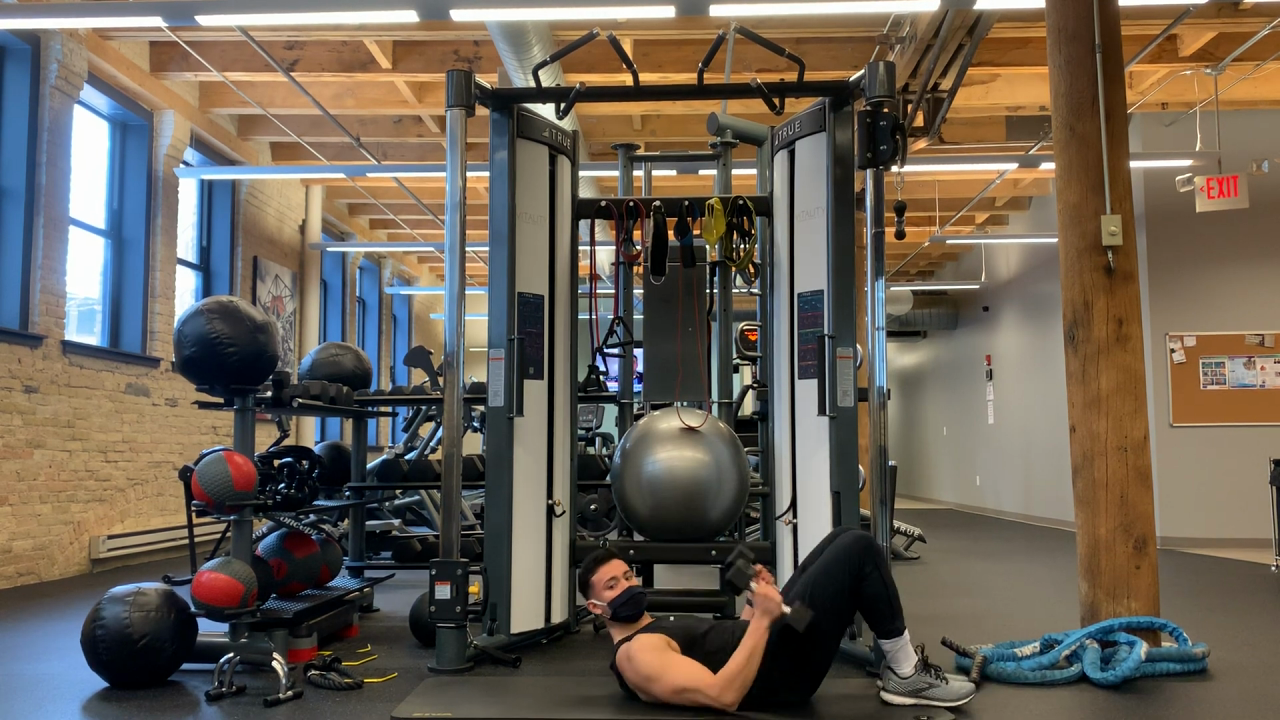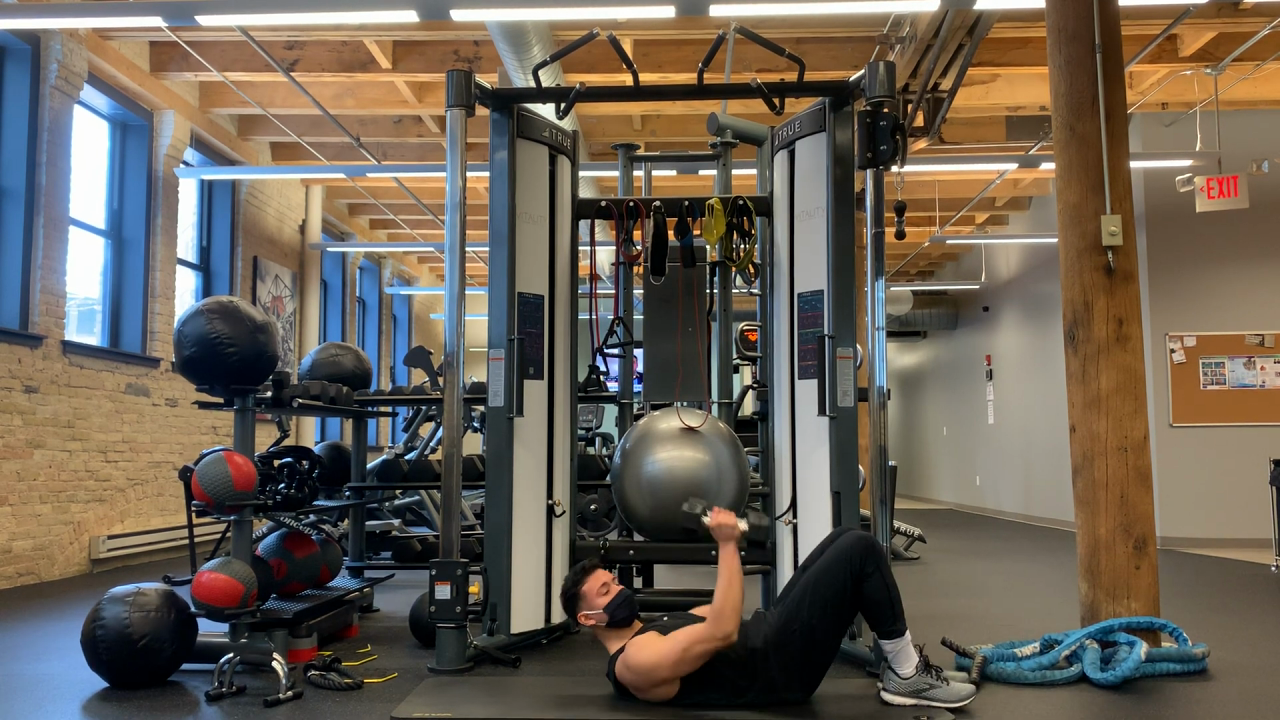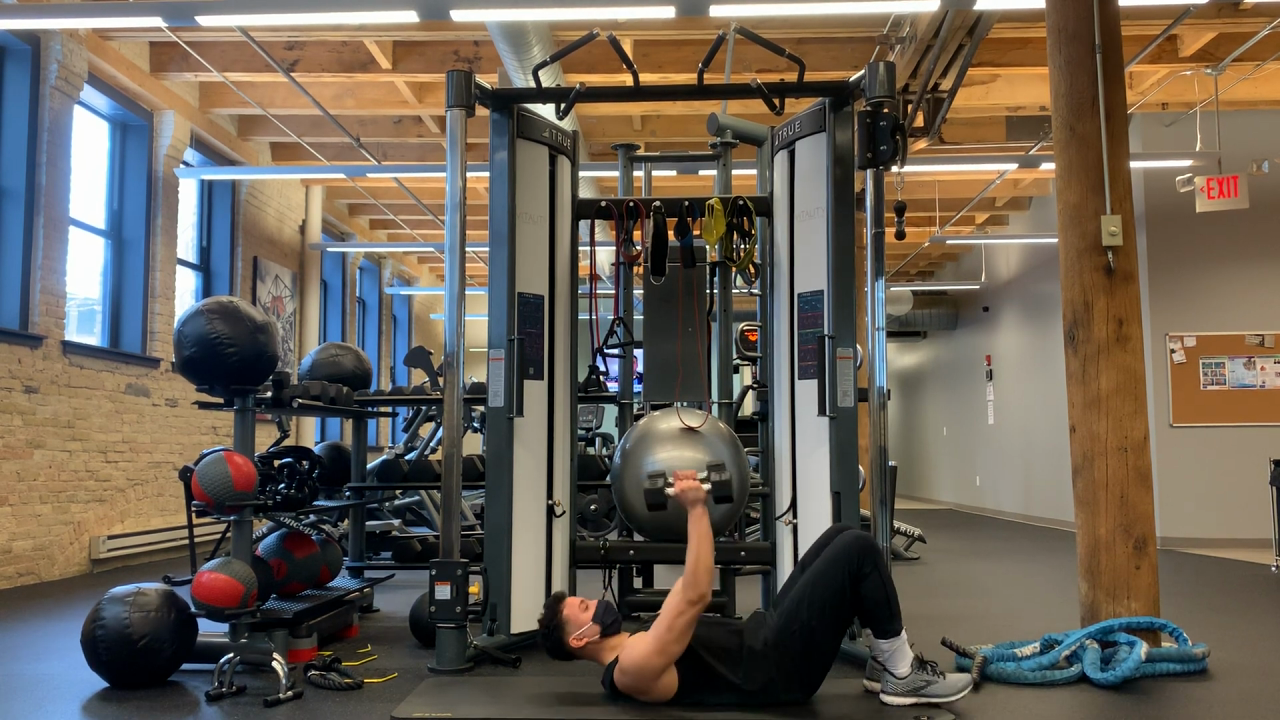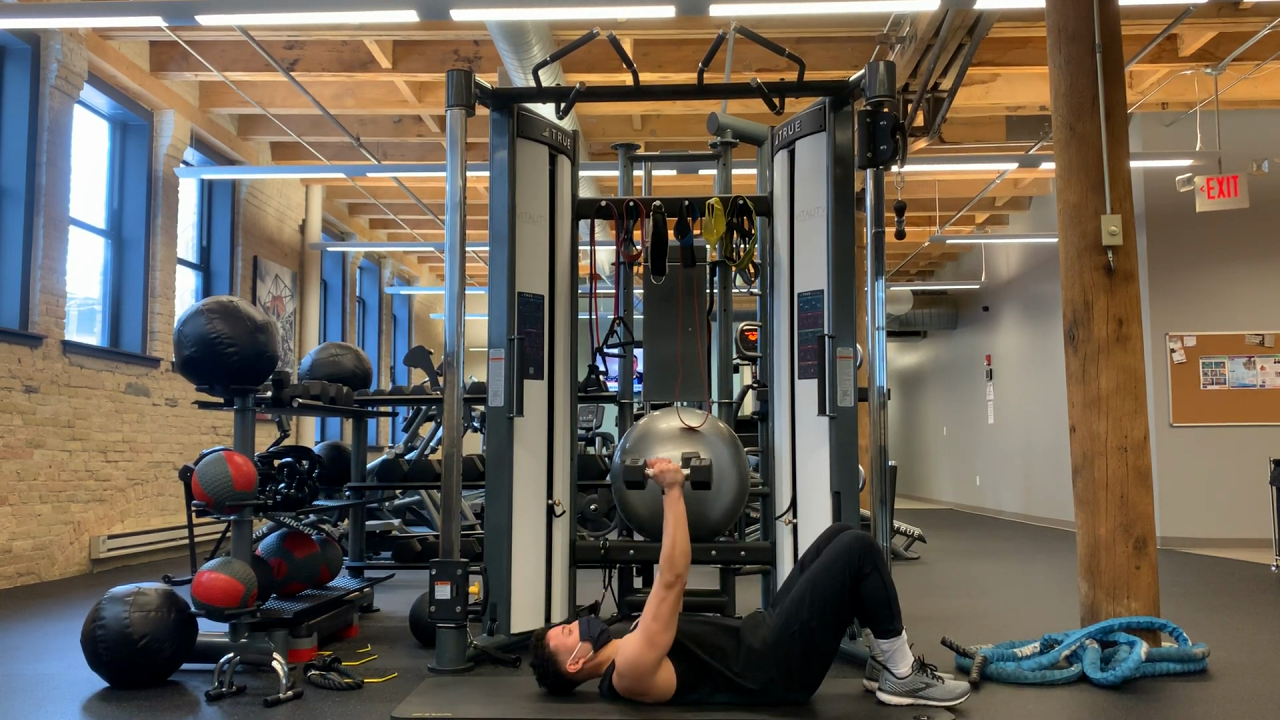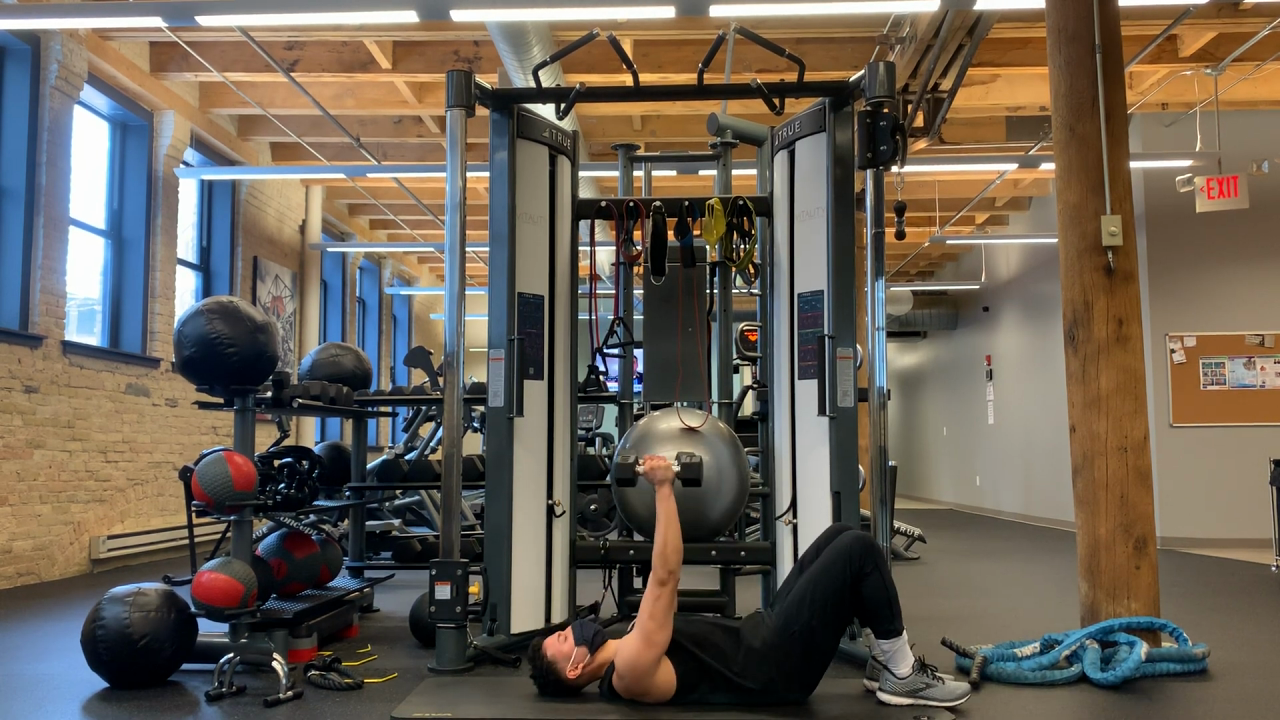
dt=0.3s
person 1, frame 1
left shoulder: (653, 632)
right shoulder: (635, 656)
right elbow: (726, 696)
left wrist: (759, 613)
right wrist: (763, 617)
left hip: (771, 645)
right hip: (782, 668)
left knee: (846, 539)
right knee: (859, 550)
left ankle: (900, 662)
right ankle: (906, 676)
person 1, frame 2
left shoulder: (645, 635)
right shoulder: (635, 662)
left elbow: (716, 617)
right elbow: (723, 631)
left wrist: (727, 542)
right wrist: (726, 545)
left hip: (766, 634)
right hip: (781, 667)
left knee: (847, 540)
right knee: (860, 550)
left ankle: (901, 658)
right ankle: (906, 675)
person 1, frame 3
left shoulder: (639, 644)
right shoulder: (634, 668)
left elbow: (688, 592)
right elbow: (695, 596)
left wrist: (695, 506)
right wrist: (696, 508)
left hip: (769, 637)
right hip: (781, 668)
left knee: (842, 538)
right knee: (858, 549)
left ankle: (885, 664)
right ankle: (902, 676)
person 1, frame 4
left shoulder: (632, 645)
right shoulder: (631, 669)
left elbow: (670, 576)
right elbow: (672, 580)
left wrist: (674, 491)
right wrist: (672, 492)
left hip: (766, 634)
right hip: (780, 666)
left knee: (841, 536)
right knee: (857, 549)
left ankle: (884, 662)
right ankle: (901, 674)
person 1, frame 5
left shoulder: (631, 648)
right shoulder: (631, 670)
left elbow: (664, 576)
right elbow: (664, 578)
left wrist: (665, 489)
right wrist: (663, 489)
left hip: (766, 637)
right hip: (780, 666)
left knee: (841, 537)
right knee: (858, 550)
left ankle: (885, 662)
right ankle: (901, 675)
